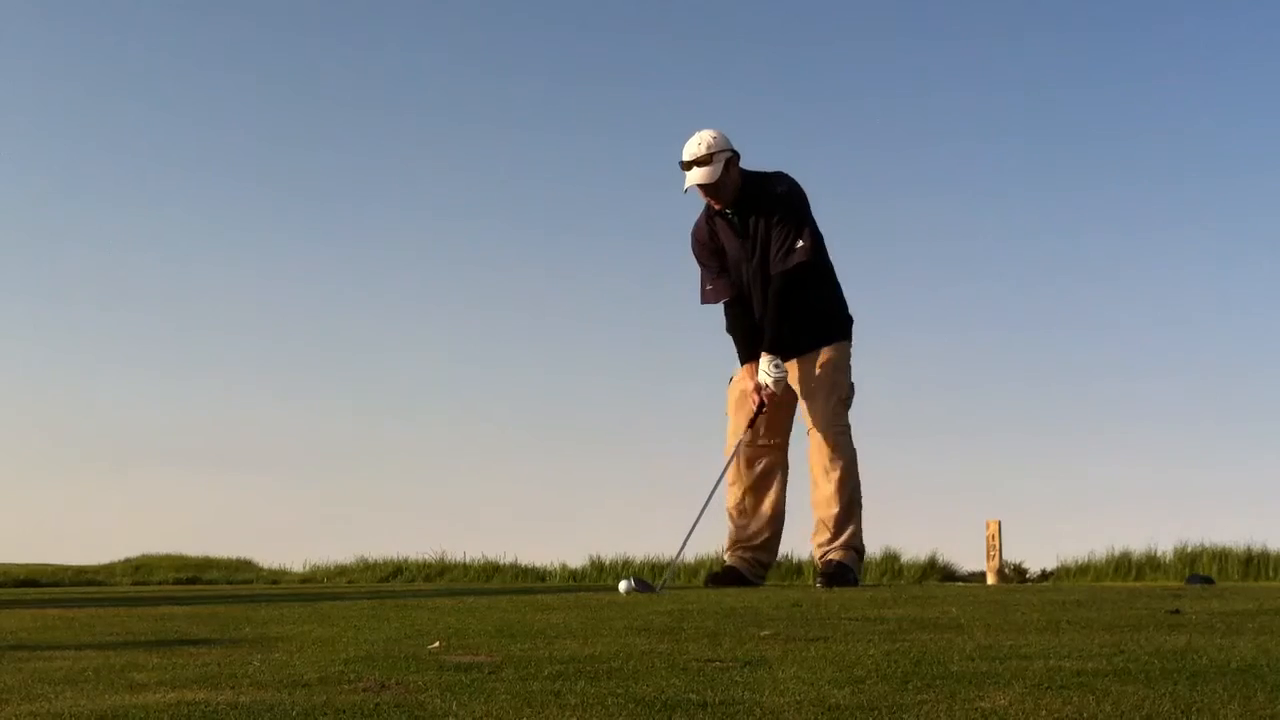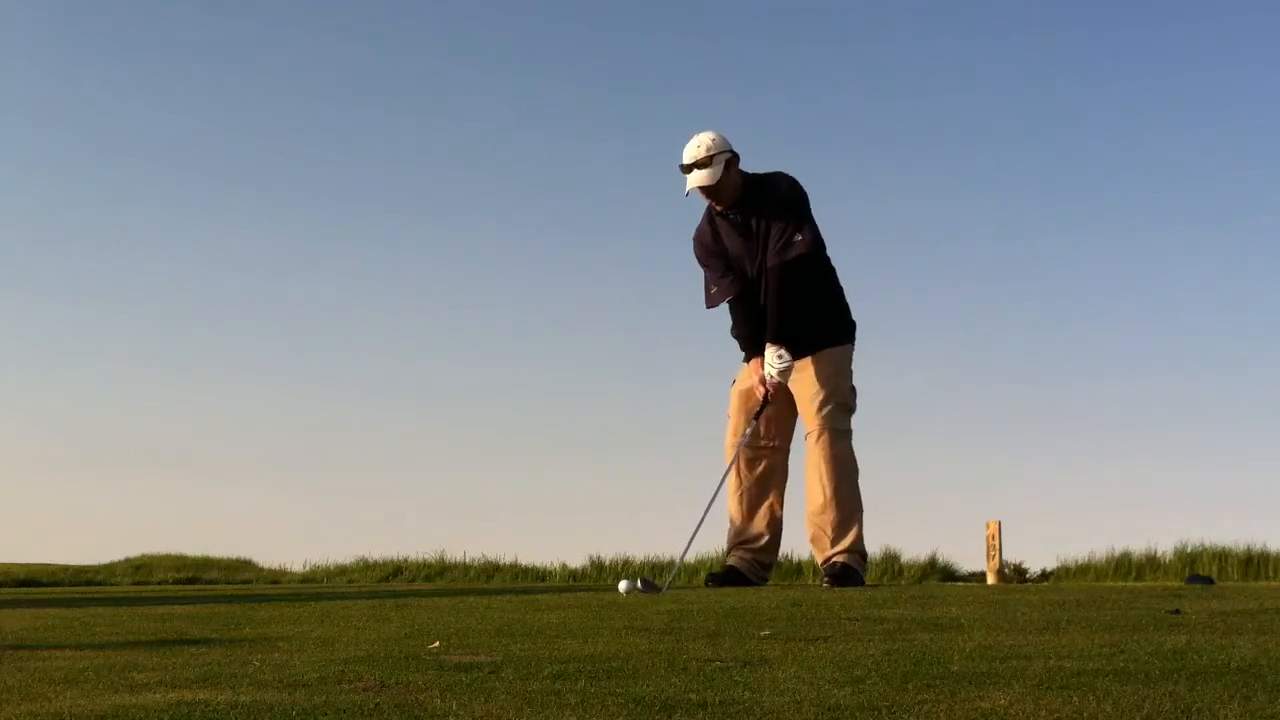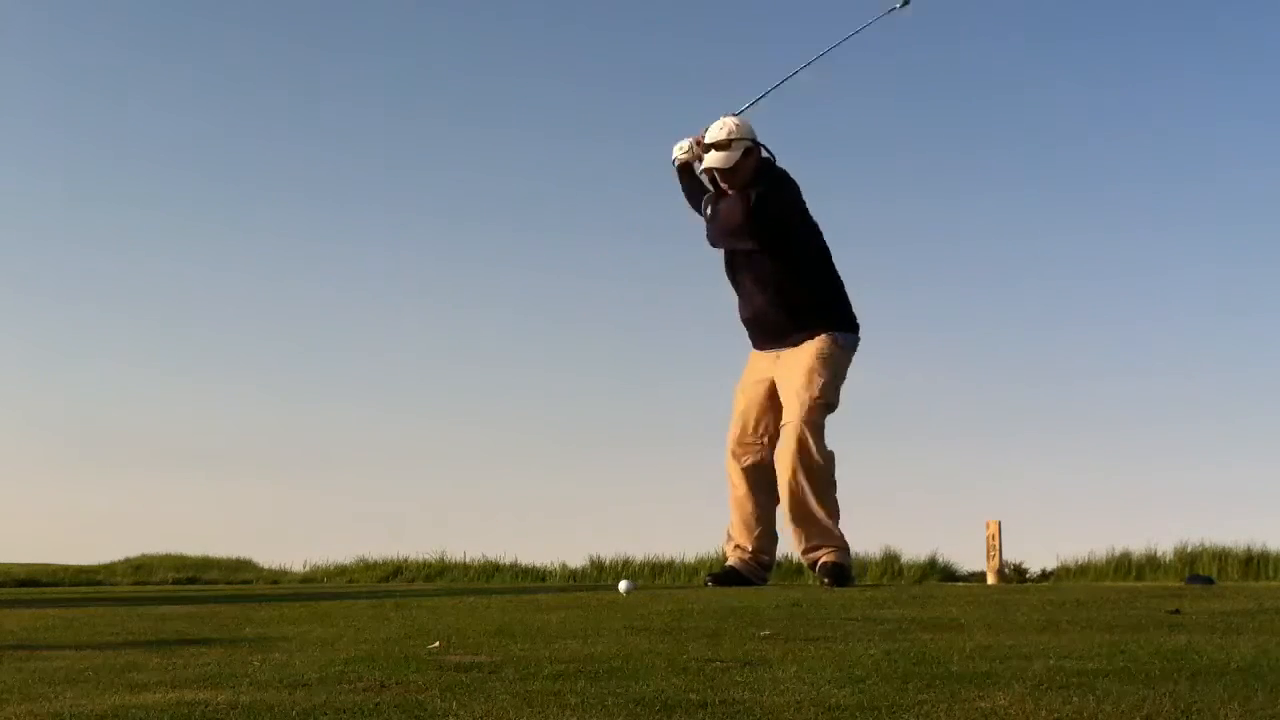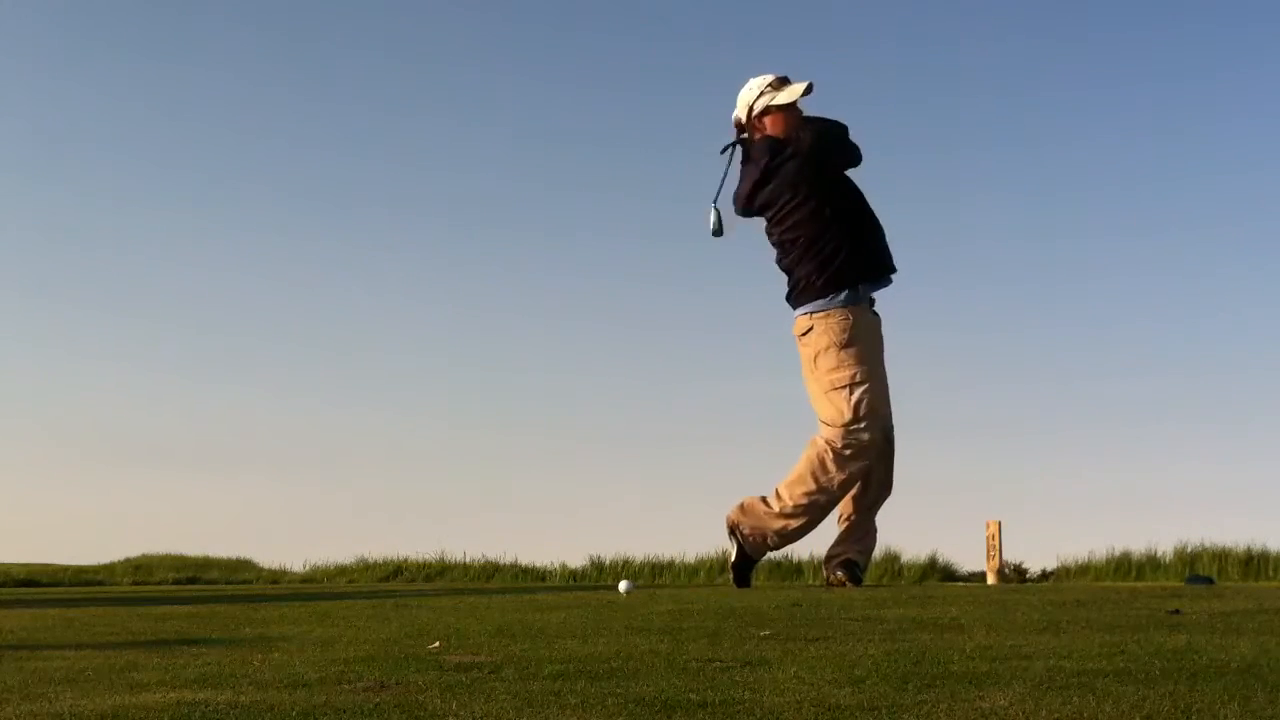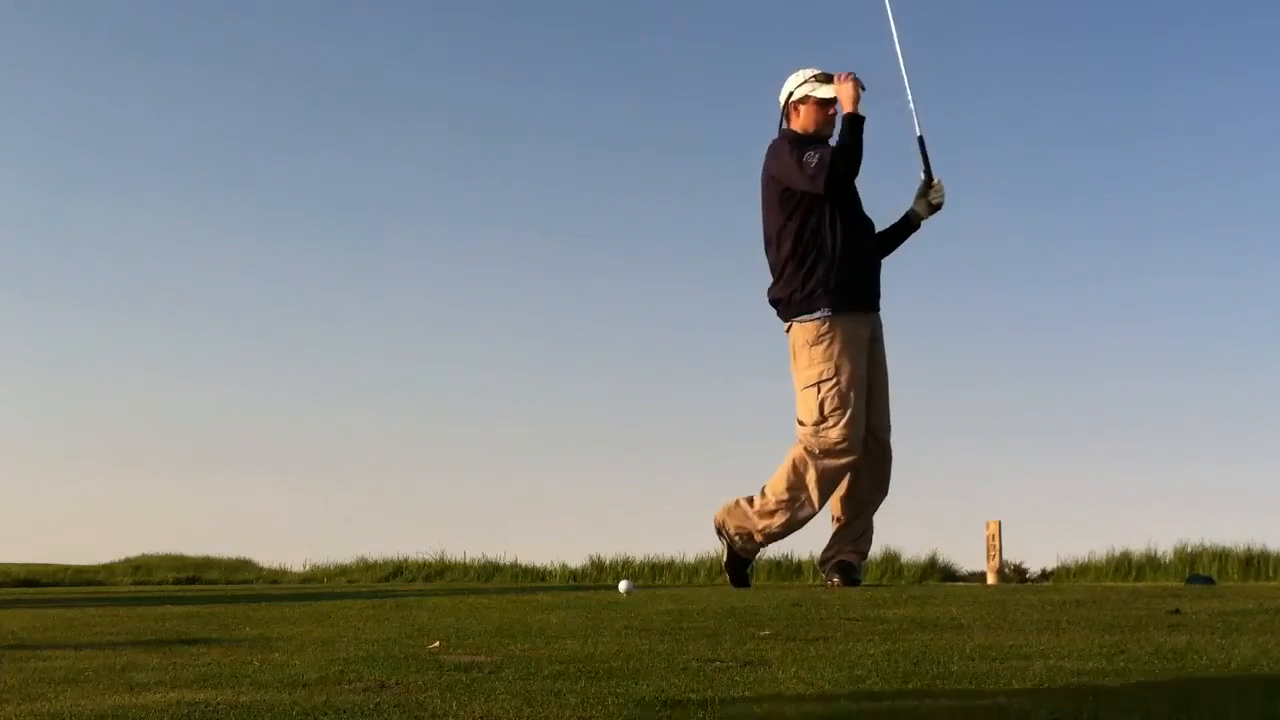
dt=1s
person 1, frame 1
left shoulder: (781, 194)
right shoulder: (705, 231)
left elbow: (788, 279)
right elbow: (732, 301)
left wrist: (771, 355)
right wrist: (749, 364)
left hip: (818, 336)
right hip: (757, 347)
left knee: (827, 434)
right knee: (749, 447)
left ankle: (840, 557)
right ankle: (747, 560)
person 1, frame 2
left shoulder: (782, 193)
right shoulder: (707, 234)
left elbow: (786, 271)
right elbow: (737, 298)
left wrist: (777, 345)
right wrist: (755, 357)
left hip: (819, 340)
right hip: (760, 350)
left knee: (826, 436)
right knee: (748, 443)
left ankle: (842, 558)
right ankle: (749, 558)
person 1, frame 3
left shoulder: (771, 195)
right shoulder: (742, 191)
left elbow: (719, 225)
right elbow: (714, 209)
left wrist: (698, 183)
right wrist: (689, 167)
left hip: (817, 336)
right hip: (771, 345)
left knee: (798, 437)
right knee: (745, 448)
left ankle: (827, 556)
right ankle: (749, 557)
person 1, frame 4
left shoulder: (758, 173)
right shoulder: (807, 149)
left elbow: (740, 203)
right elbow: (844, 143)
left wrist: (746, 142)
right wrist: (800, 123)
left hip: (846, 312)
right hip: (833, 313)
left knee: (876, 438)
right knee: (851, 435)
left ankle: (849, 557)
right ankle: (755, 527)
person 1, frame 5
left shoulder: (823, 166)
right shoulder: (786, 154)
left elbow: (864, 247)
right elbow: (840, 169)
left wrist: (915, 214)
right wrist: (852, 109)
left hip: (860, 316)
right hip: (821, 318)
left knee: (872, 444)
right knee: (832, 438)
left ankle: (845, 558)
right ankle: (743, 529)
